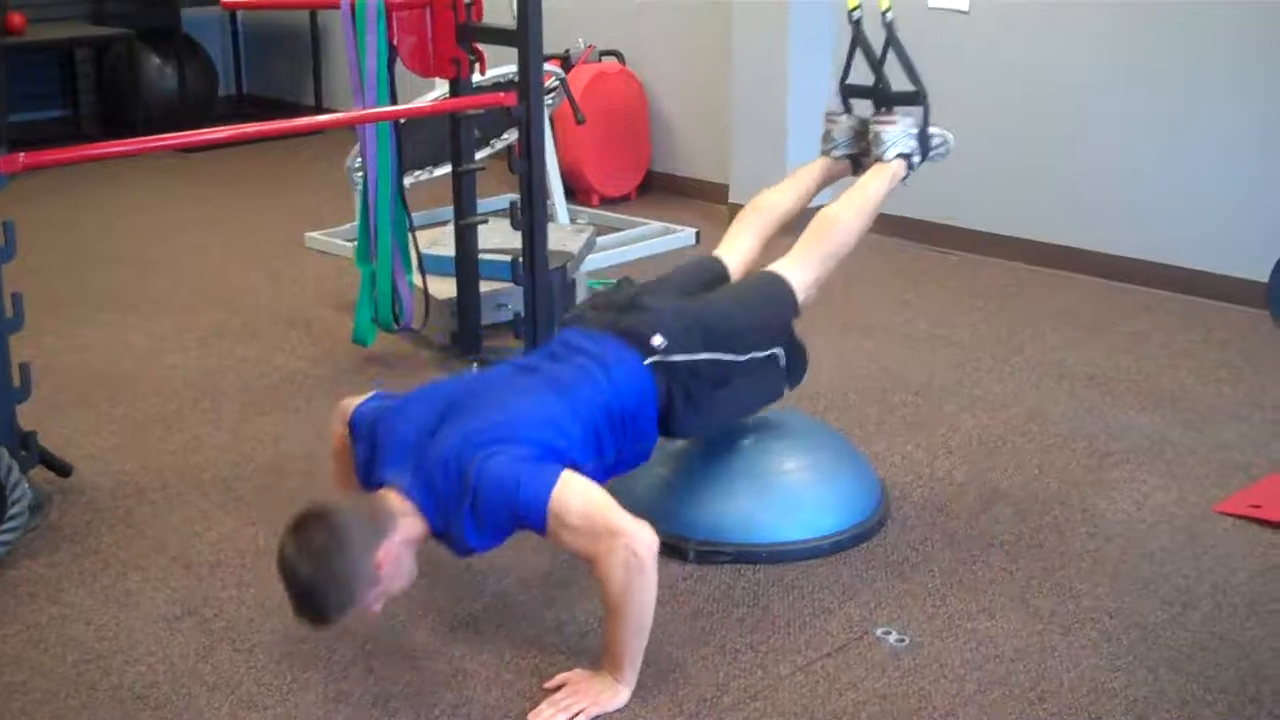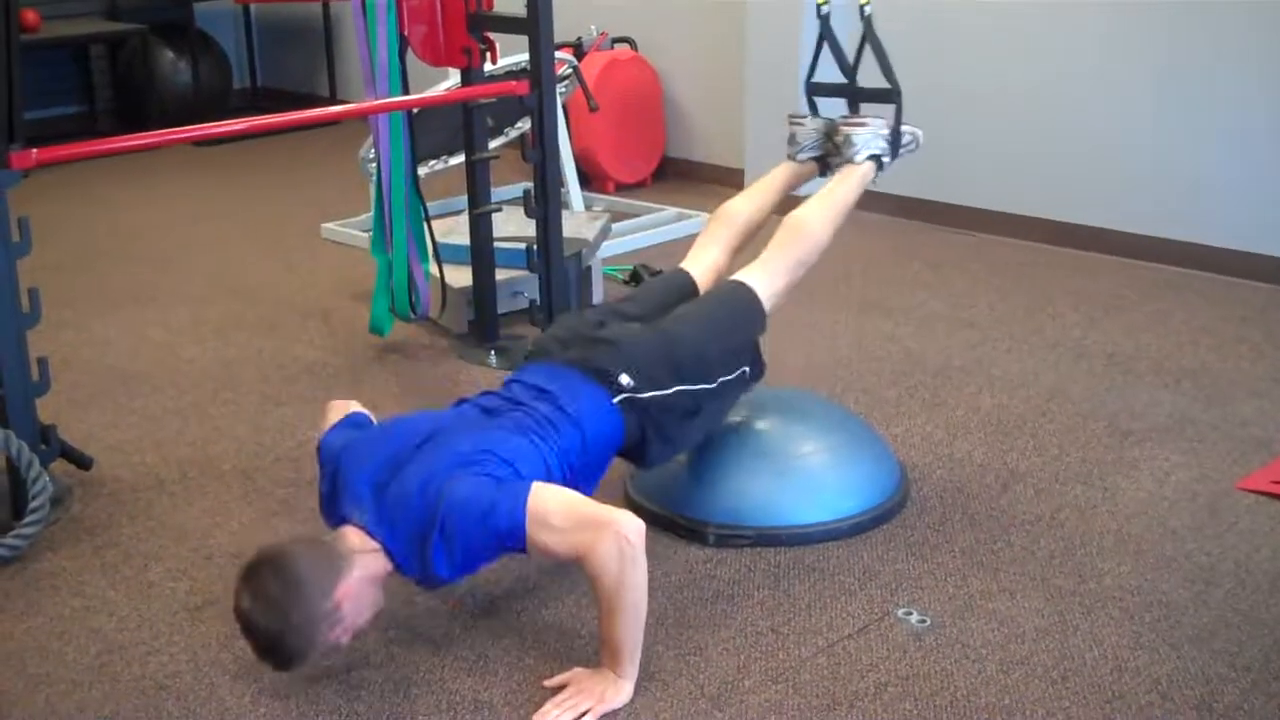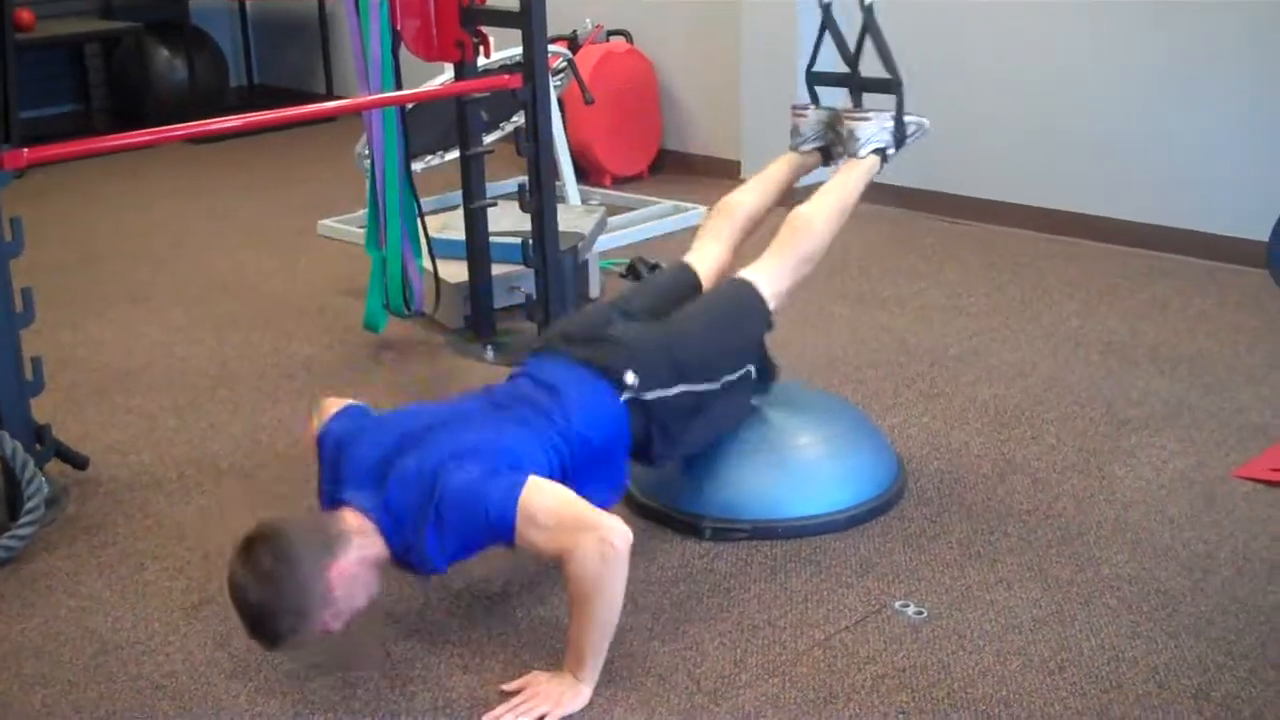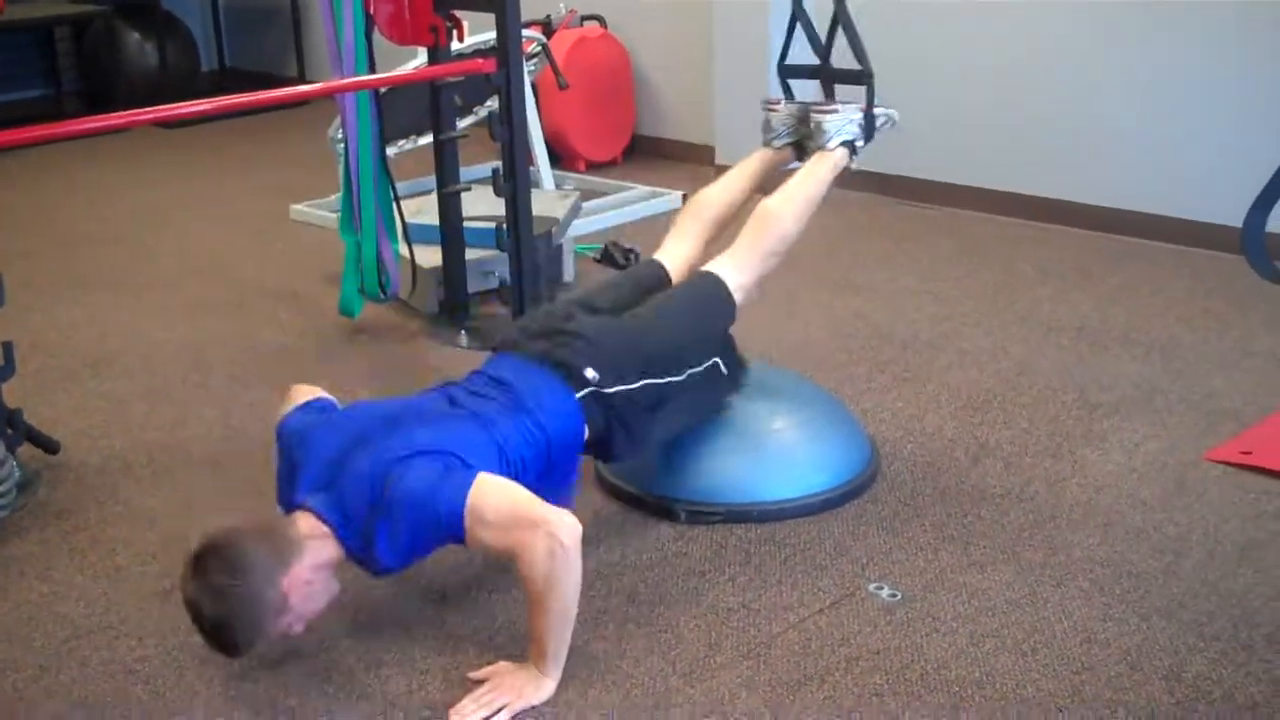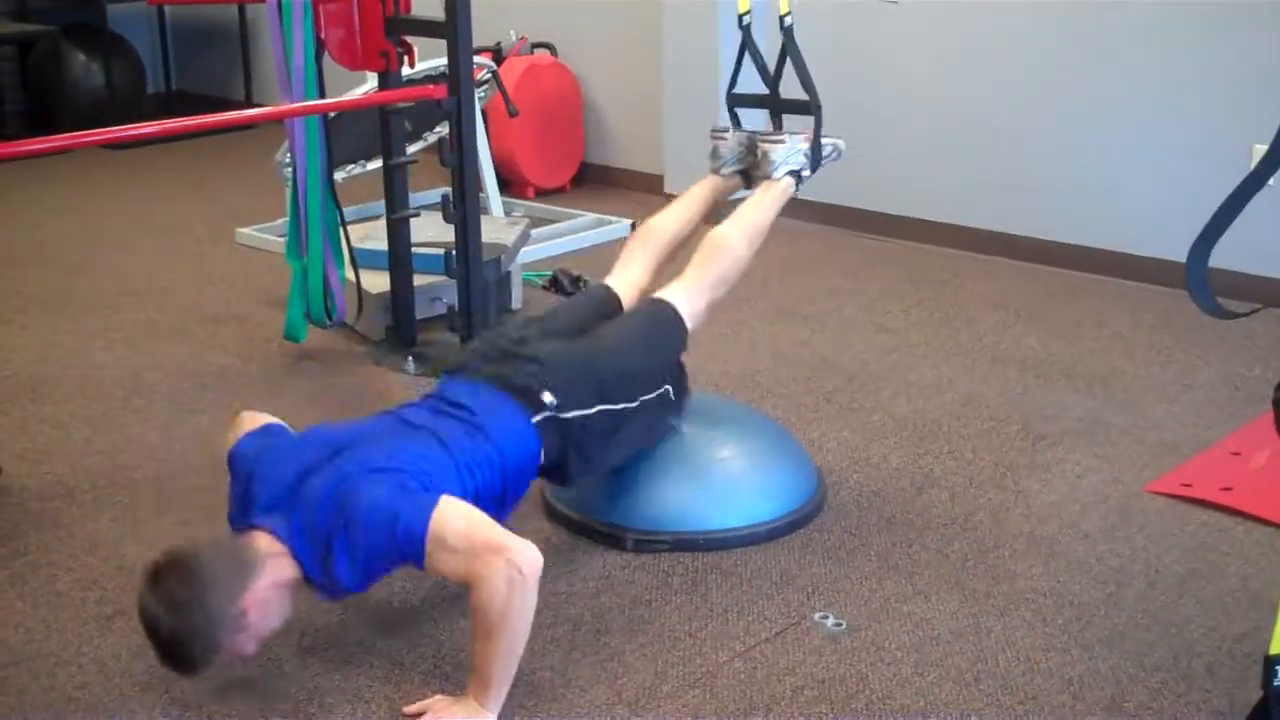
dt=1s
person 1, frame 1
left shoulder: (487, 481)
right shoulder: (382, 439)
left elbow: (633, 546)
right wrist: (355, 547)
left hip: (657, 371)
right hip: (598, 334)
left knee: (794, 275)
right knee: (731, 257)
left ankle: (892, 153)
right ankle: (841, 151)
person 1, frame 2
left shoulder: (452, 519)
right shoulder: (344, 473)
left elbow: (619, 536)
right elbow: (340, 406)
left hip: (624, 396)
right hip: (563, 362)
left knee: (763, 280)
right knee: (699, 268)
left ankle: (862, 155)
right ankle: (808, 152)
person 1, frame 3
left shoulder: (448, 501)
right shoulder: (347, 457)
left elbow: (604, 542)
right elbow: (327, 404)
right wrist: (328, 545)
left hip: (629, 395)
right hip: (567, 359)
left knee: (765, 280)
right knee: (702, 263)
left ankle: (866, 145)
right ankle: (810, 144)
person 1, frame 4
left shoulder: (399, 503)
right shoulder: (301, 448)
left elbow: (553, 536)
left hip: (590, 393)
right hip: (533, 356)
left knee: (727, 279)
right knee: (672, 261)
left ankle: (836, 141)
right ankle: (783, 138)
person 1, frame 5
left shoulder: (362, 521)
right shoulder: (255, 482)
left elbow: (514, 564)
right wrist: (225, 573)
left hip: (543, 416)
right hip: (483, 378)
left knee: (678, 304)
right knee: (624, 284)
left ankle: (783, 168)
right ankle: (730, 166)
